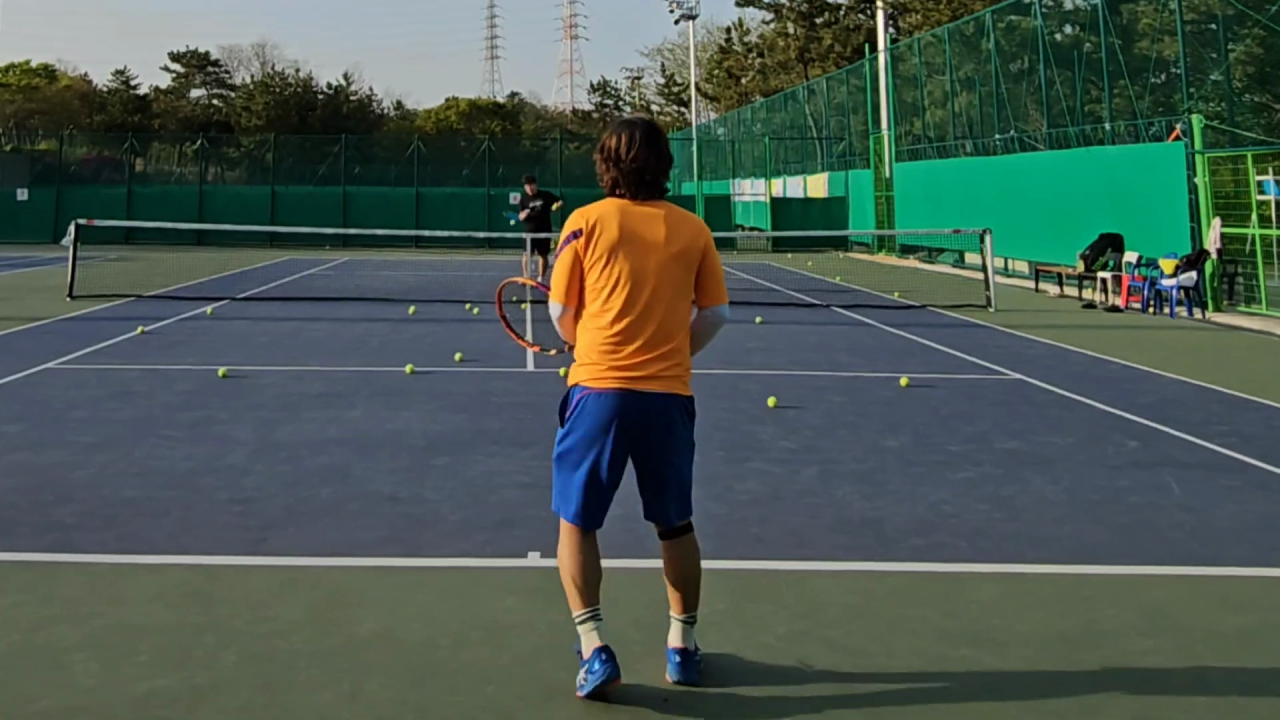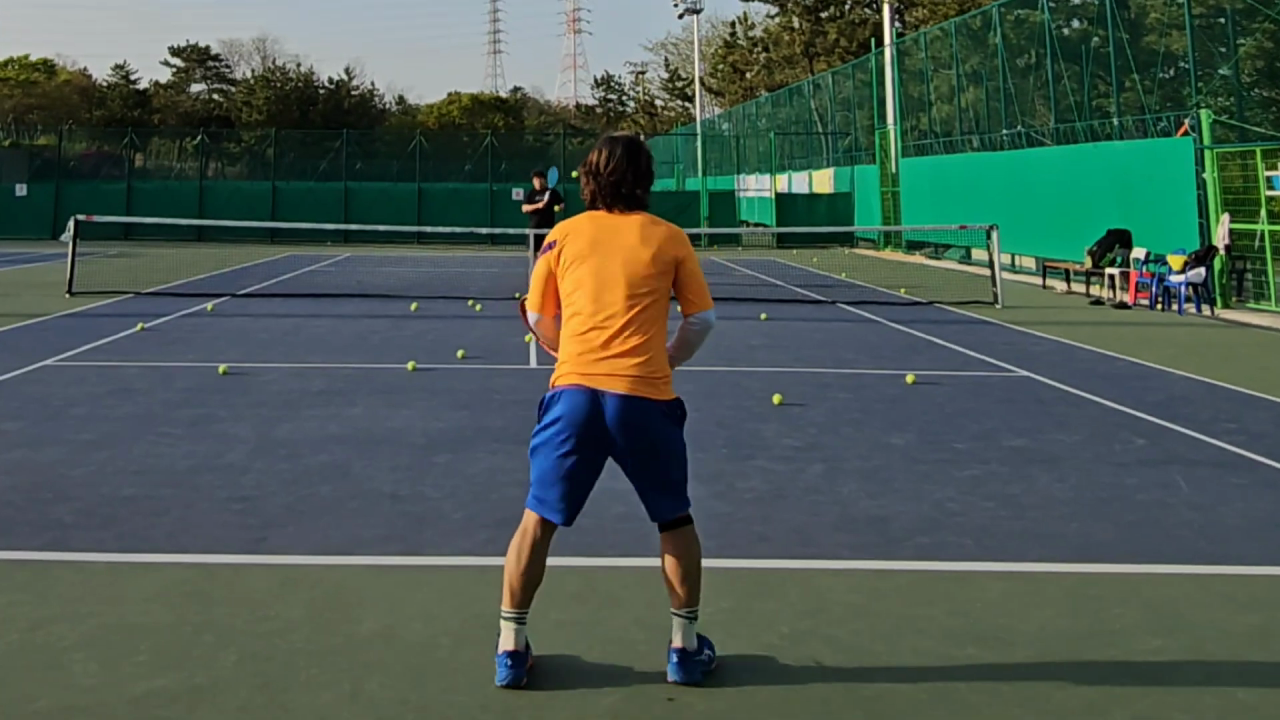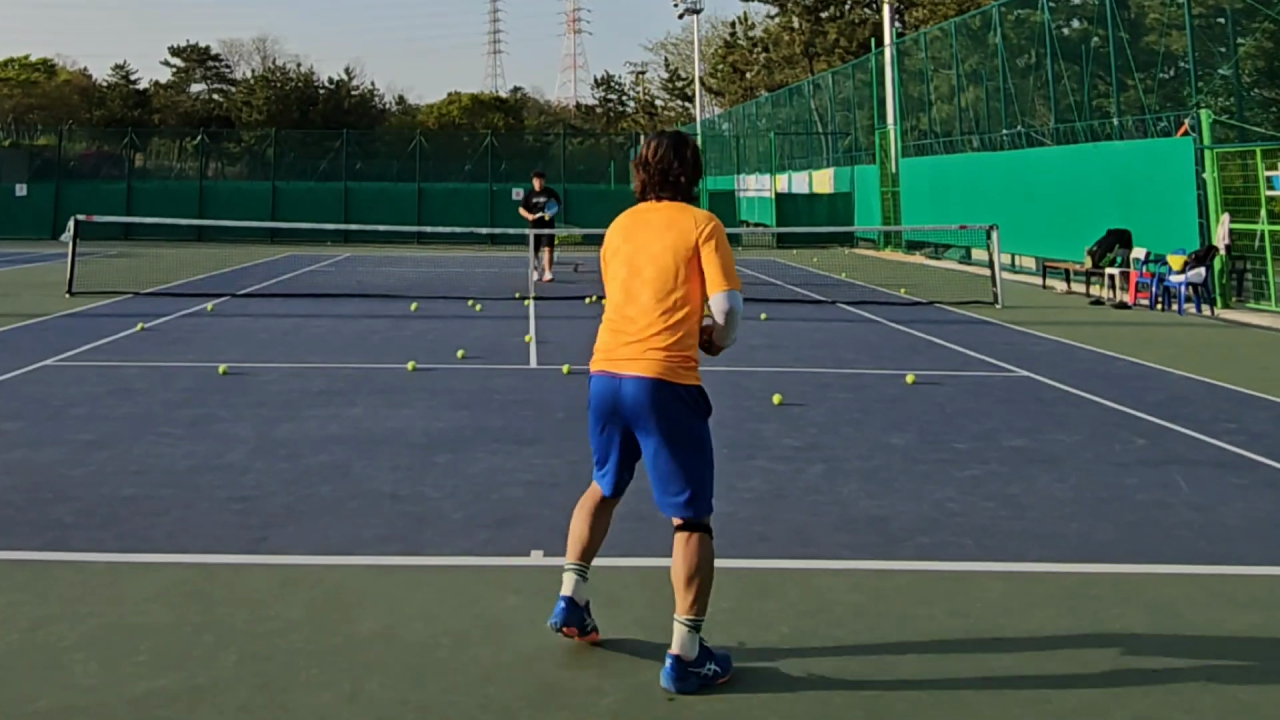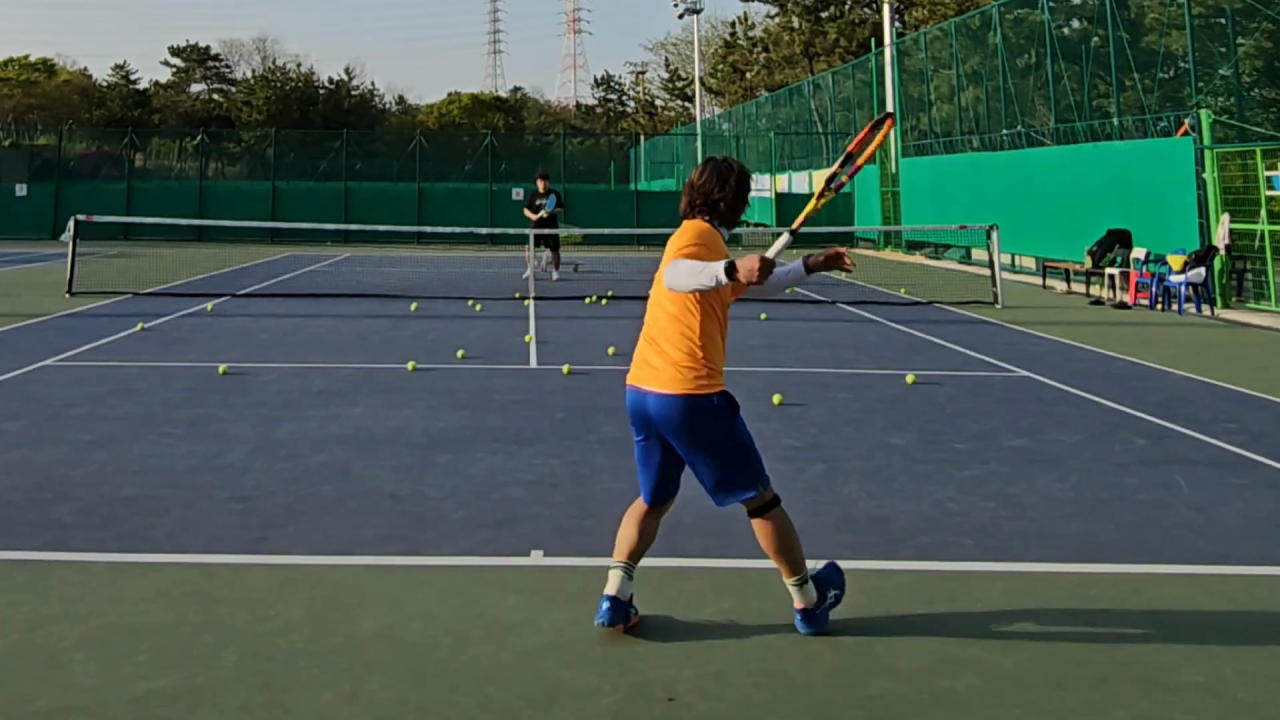
dt=0.4s
person 1, frame 1
left shoulder: (586, 222)
right shoulder: (693, 230)
left elbow: (561, 313)
right elbow: (715, 313)
left hip: (598, 391)
right hip: (668, 396)
left knee: (576, 525)
right knee: (675, 527)
left ankle: (595, 652)
right ankle: (683, 648)
person 1, frame 2
left shoulder: (564, 235)
right shoulder: (670, 239)
left elbow: (539, 318)
right elbow: (702, 320)
left hip: (574, 393)
right hip: (646, 400)
left knee: (538, 520)
right knee: (675, 520)
left ankle: (510, 648)
right ankle: (684, 647)
person 1, frame 3
left shoulder: (619, 227)
right shoulder: (702, 225)
right elbow: (726, 307)
right wrist: (717, 337)
left hip: (607, 374)
right hip: (666, 383)
left knee: (603, 488)
right knee: (691, 521)
left ankle: (570, 598)
right ankle: (684, 654)
person 1, frame 4
left shoulder: (698, 238)
right shoulder: (699, 235)
left elbow: (743, 288)
right elbow: (673, 276)
left wrist: (810, 266)
right wrist: (731, 268)
left hip: (642, 390)
right hip: (689, 395)
left knee: (652, 498)
right knee: (759, 500)
left ankle: (615, 596)
right ankle: (807, 600)
